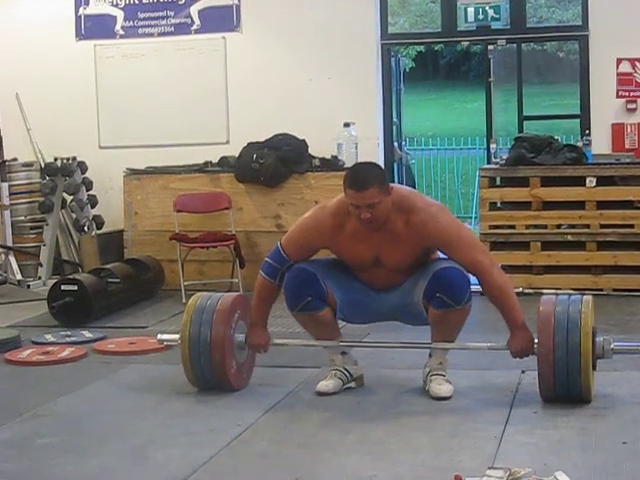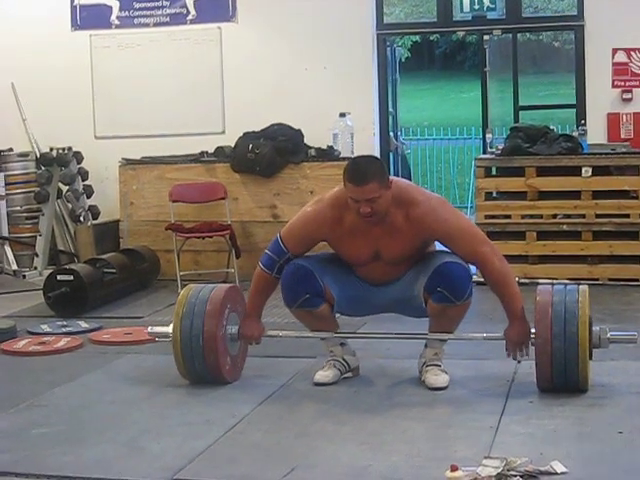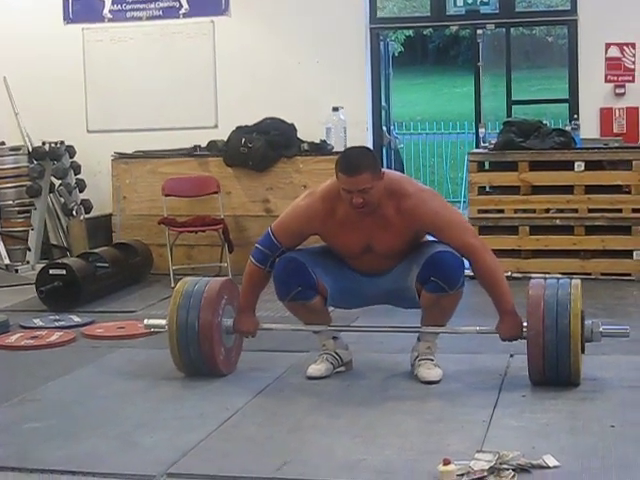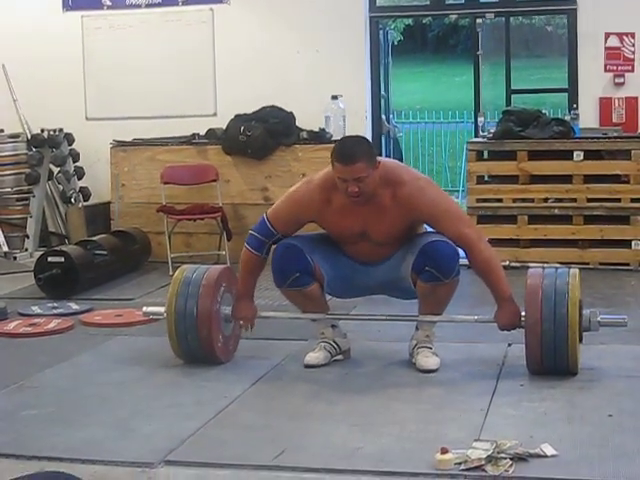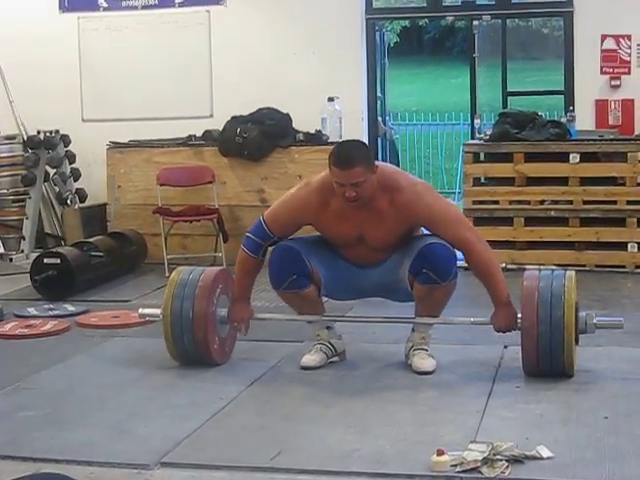
dt=1s
person 1, frame 1
left shoulder: (425, 216)
right shoulder: (325, 220)
left elbow: (485, 267)
right elbow: (274, 264)
left wrist: (518, 329)
right wrist: (257, 325)
left hip: (414, 292)
right hip: (359, 292)
left knee: (452, 280)
right knee: (298, 281)
left ankle: (437, 365)
right ankle: (343, 364)
person 1, frame 2
left shoulder: (424, 209)
right shoulder: (324, 213)
left elbow: (488, 256)
right elbow: (274, 257)
left wrist: (517, 320)
right wrist: (252, 317)
left hip: (413, 284)
right hip: (355, 286)
left knee: (455, 275)
right knee: (296, 278)
left ankle: (432, 355)
right ankle: (340, 354)
person 1, frame 3
left shoulder: (415, 201)
right shoulder: (316, 205)
left elbow: (476, 250)
right elbow: (265, 251)
left wrist: (508, 313)
right wrist: (245, 311)
left hip: (406, 276)
right hip: (347, 276)
left knee: (447, 263)
right knee: (288, 271)
left ankle: (425, 349)
right ankle: (333, 348)
person 1, frame 4
left shoulder: (411, 189)
right shoulder: (312, 193)
left elbow: (472, 239)
right elbow: (260, 236)
left wrist: (505, 302)
right wrist: (244, 298)
left hip: (402, 265)
right hip: (346, 267)
left knee: (442, 253)
right knee: (286, 257)
left ankle: (423, 339)
right ankle: (331, 336)
person 1, frame 5
left shoulder: (409, 194)
right shoulder: (310, 196)
left elbow: (471, 242)
right elbow: (256, 238)
left wrist: (502, 305)
right wrist: (240, 300)
left hip: (399, 268)
right hip: (342, 268)
left knee: (440, 256)
right knee: (283, 260)
left ankle: (419, 340)
right ankle: (327, 339)
